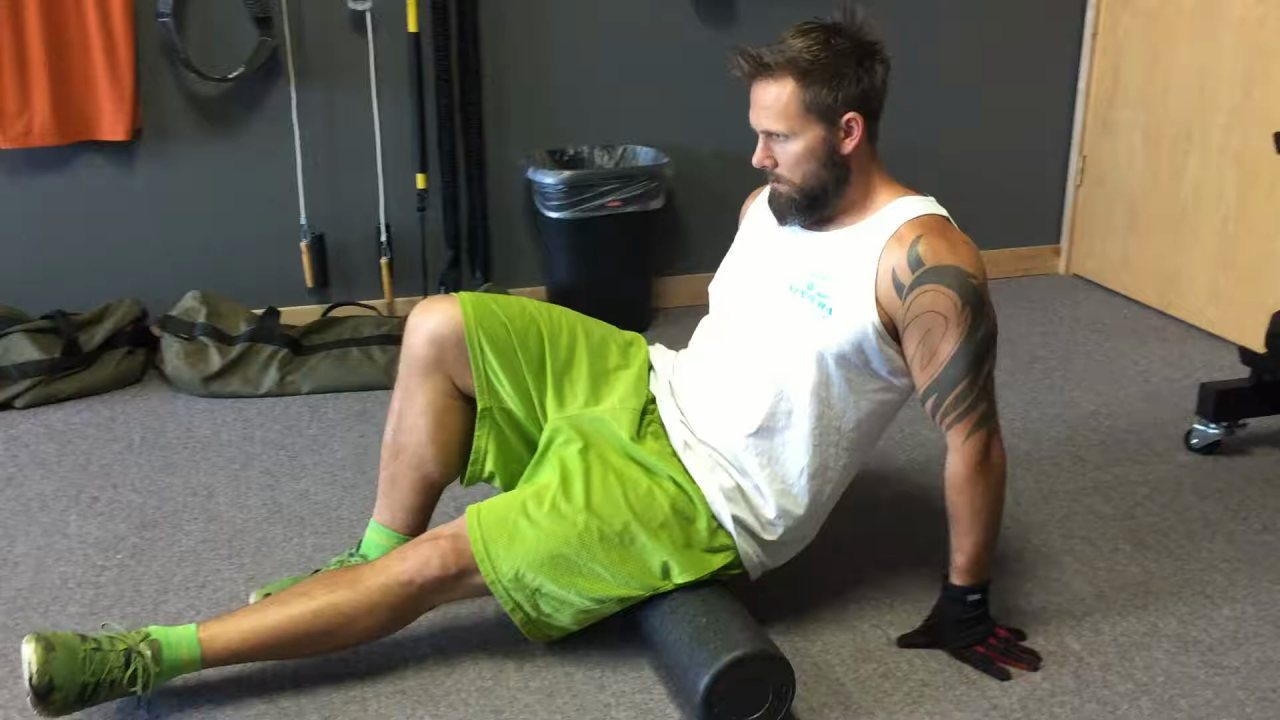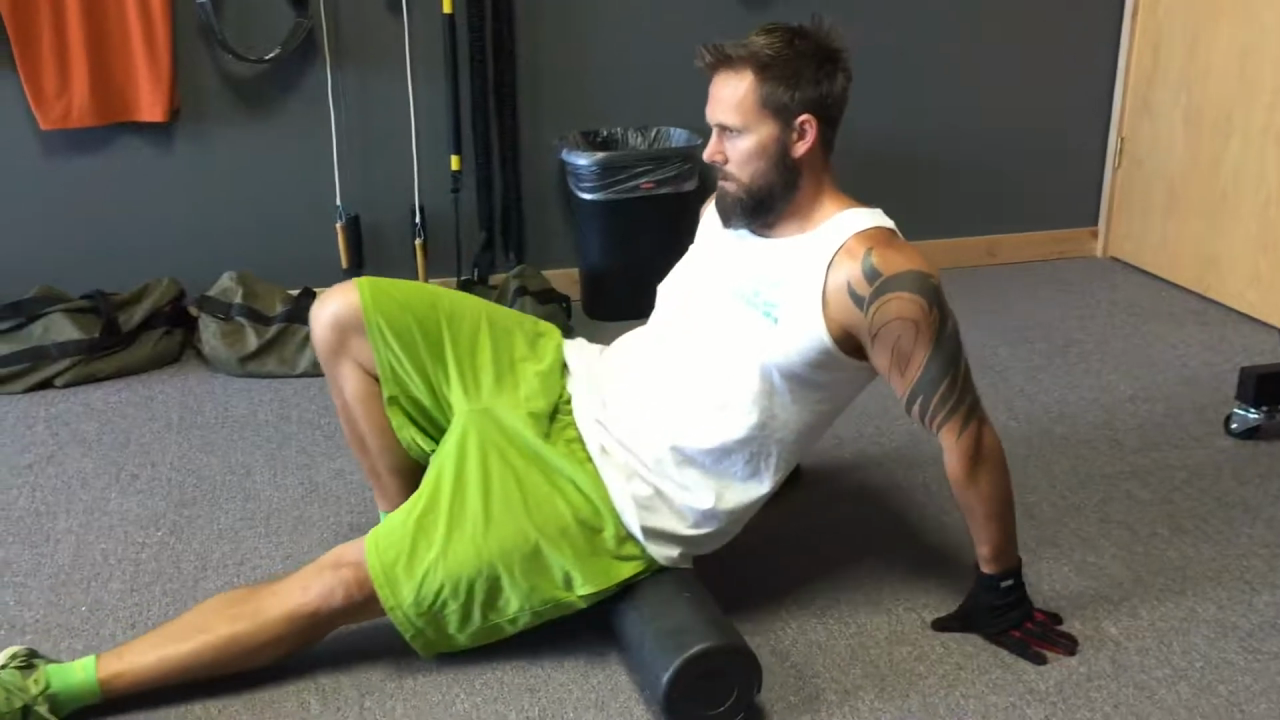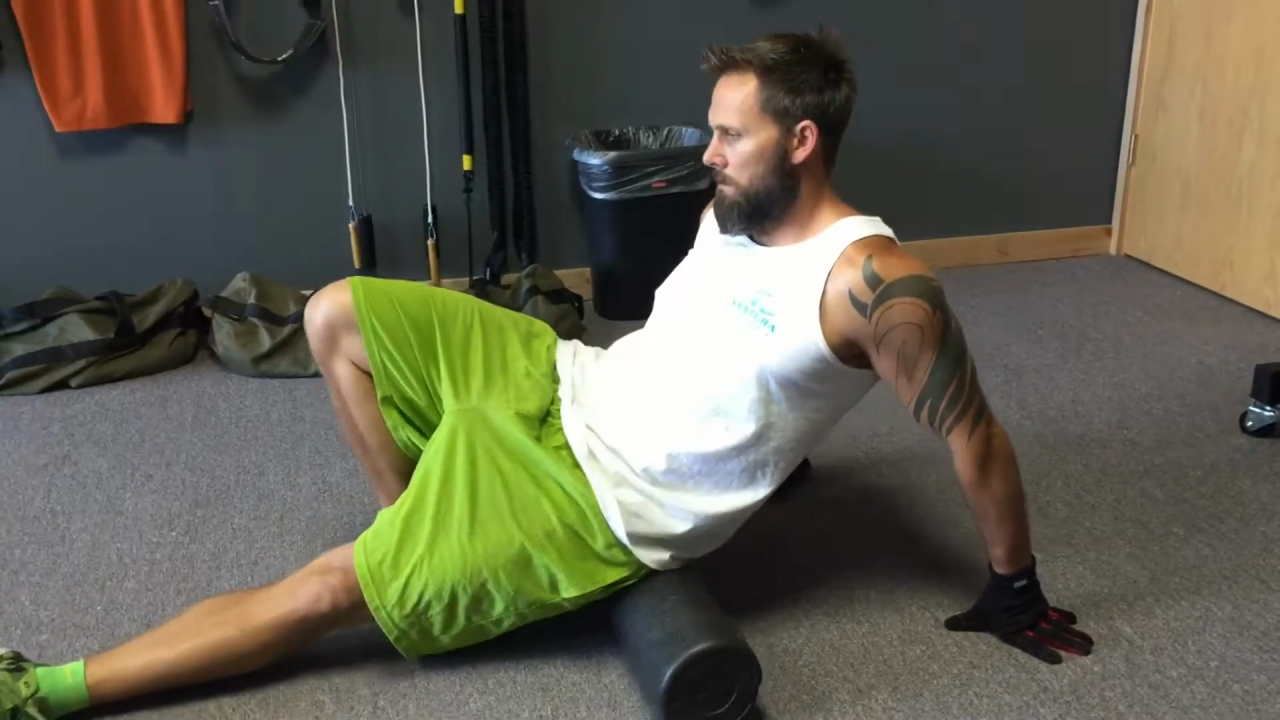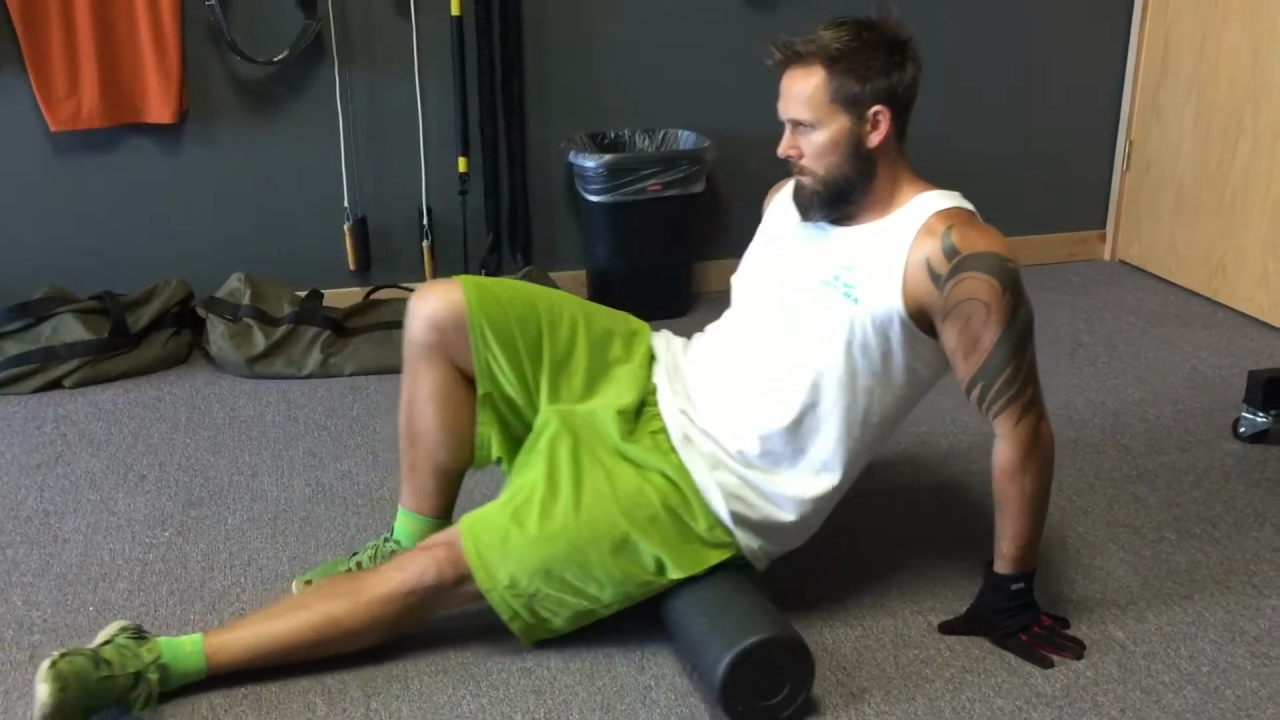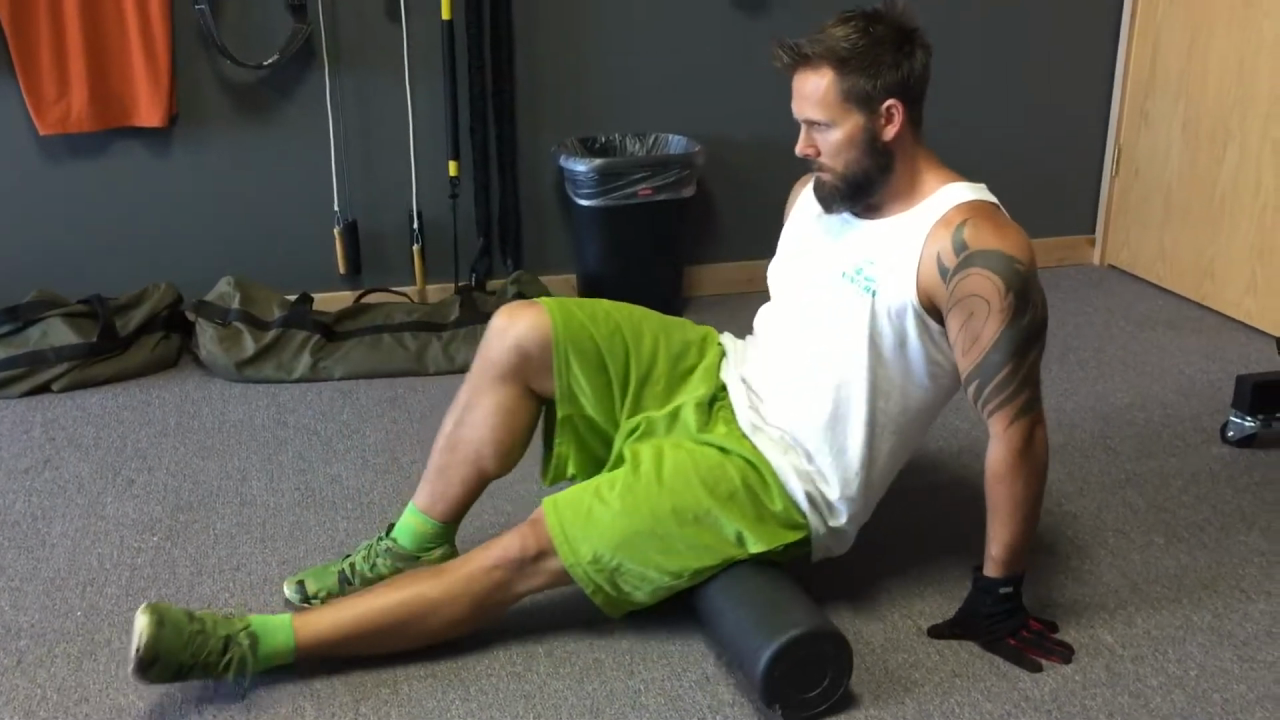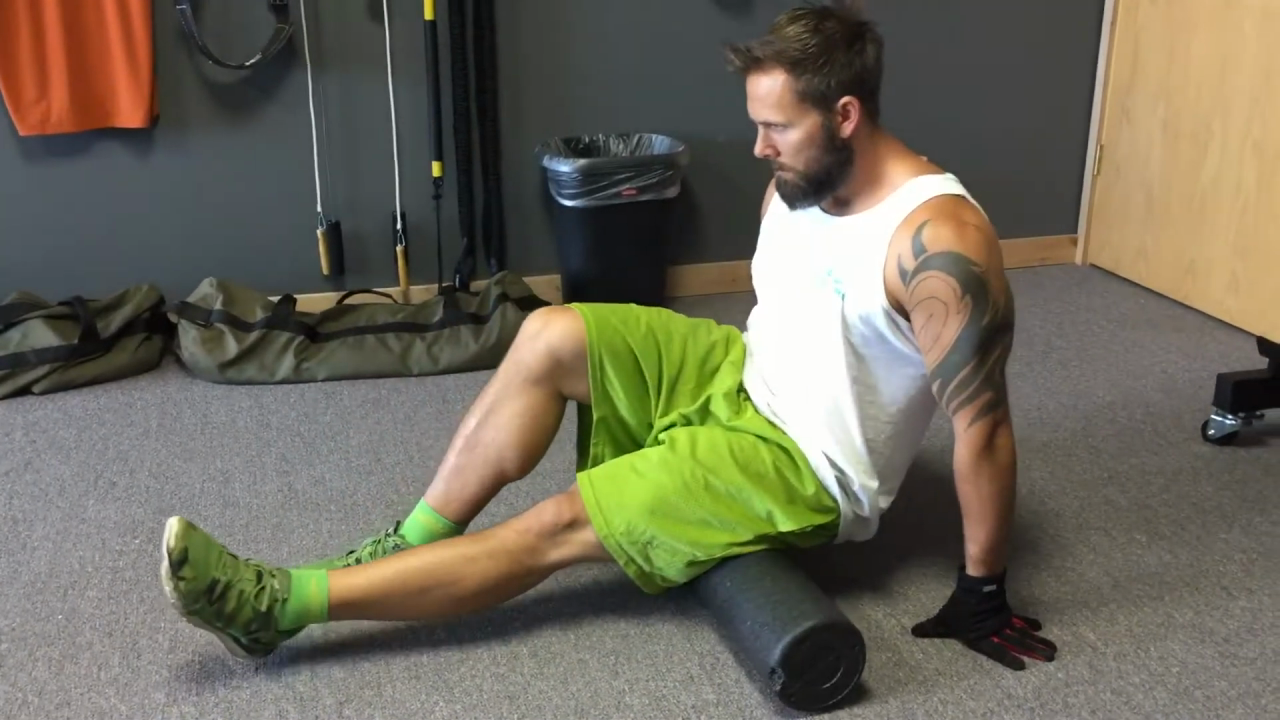
dt=0.5s
person 1, frame 1
left shoulder: (923, 260)
right shoulder: (774, 204)
left elbow: (972, 438)
left wrist: (965, 605)
left hip: (696, 501)
right hip: (647, 394)
left knee: (437, 567)
right knee: (442, 330)
right ankle: (376, 554)
person 1, frame 2
left shoulder: (869, 271)
right shoulder: (735, 203)
left elbow: (964, 435)
left wrist: (999, 591)
left hip: (615, 495)
right hip: (574, 385)
left knee: (337, 586)
right knee: (344, 316)
right ankle: (409, 533)
person 1, frame 3
left shoulder: (868, 280)
right shoulder: (734, 210)
left elbow: (975, 437)
left wrist: (1013, 590)
left hip: (600, 500)
right hip: (563, 385)
left knee: (328, 589)
right knee: (340, 314)
right ankle: (414, 533)
person 1, frame 4
left shoulder: (946, 252)
right shoulder: (796, 198)
left elbow: (1020, 424)
left wrist: (1009, 591)
left hip: (696, 489)
right hip: (657, 381)
left knee: (442, 573)
right knee: (441, 314)
right ankle: (413, 532)
person 1, frame 5
left shoulder: (969, 246)
right shoulder: (819, 192)
left elbow: (1016, 426)
left wrist: (999, 596)
left hip: (777, 479)
right hip: (722, 383)
left knee: (526, 554)
right knee: (521, 333)
left ankle: (251, 643)
right ankle: (407, 550)
person 1, frame 6
left shoulder: (935, 241)
right shoulder: (798, 183)
left elbow: (982, 428)
left wrist: (982, 596)
left hip: (806, 469)
right hip: (744, 378)
left knee: (560, 526)
right knee: (552, 339)
left ankle: (285, 602)
right ankle: (415, 542)
